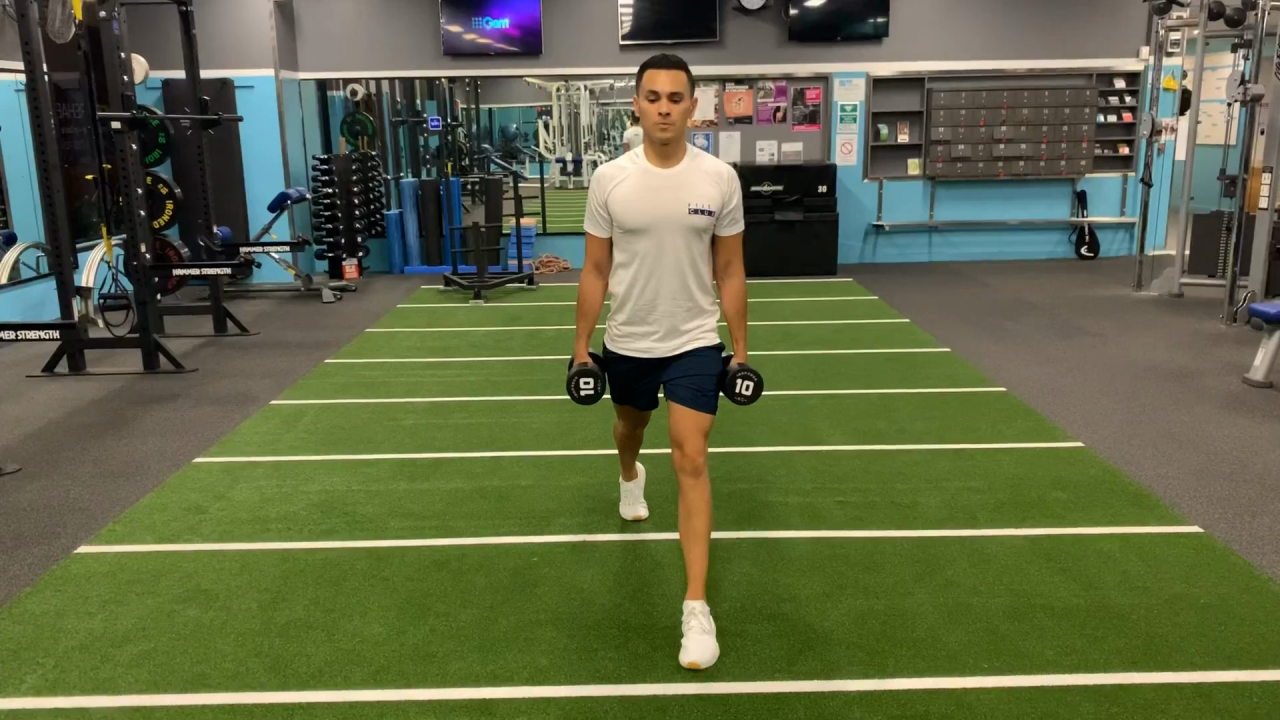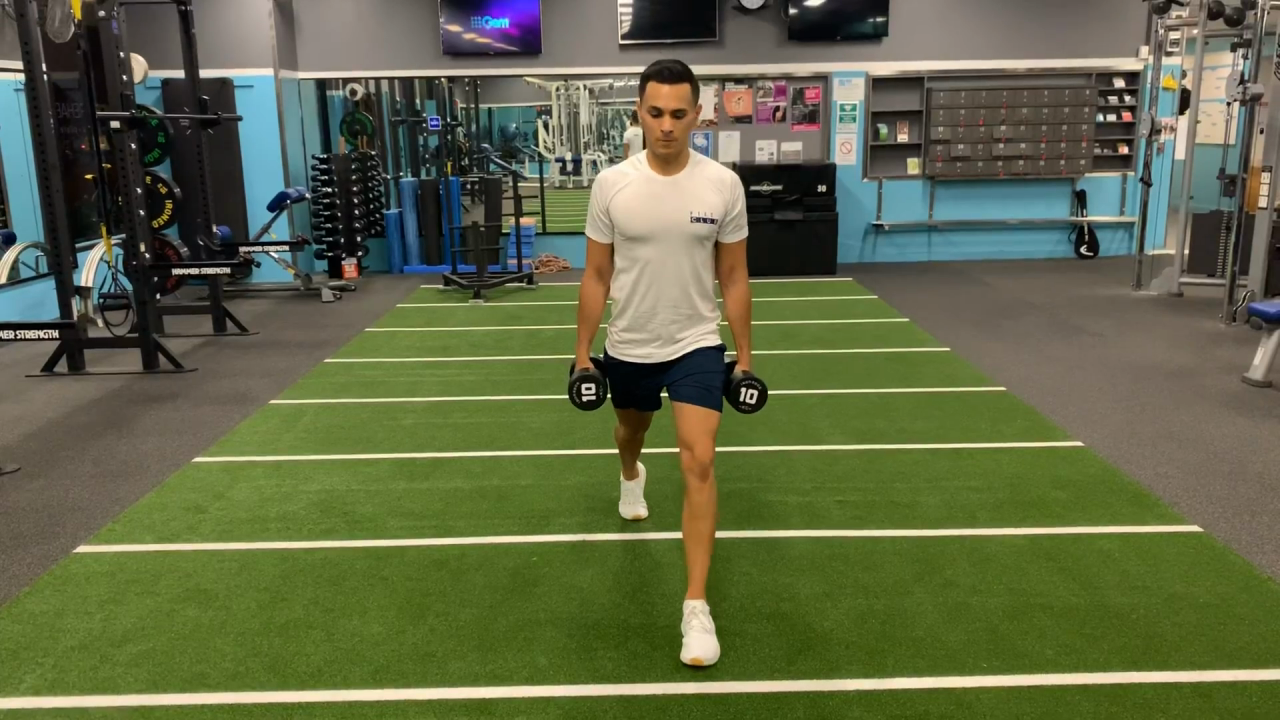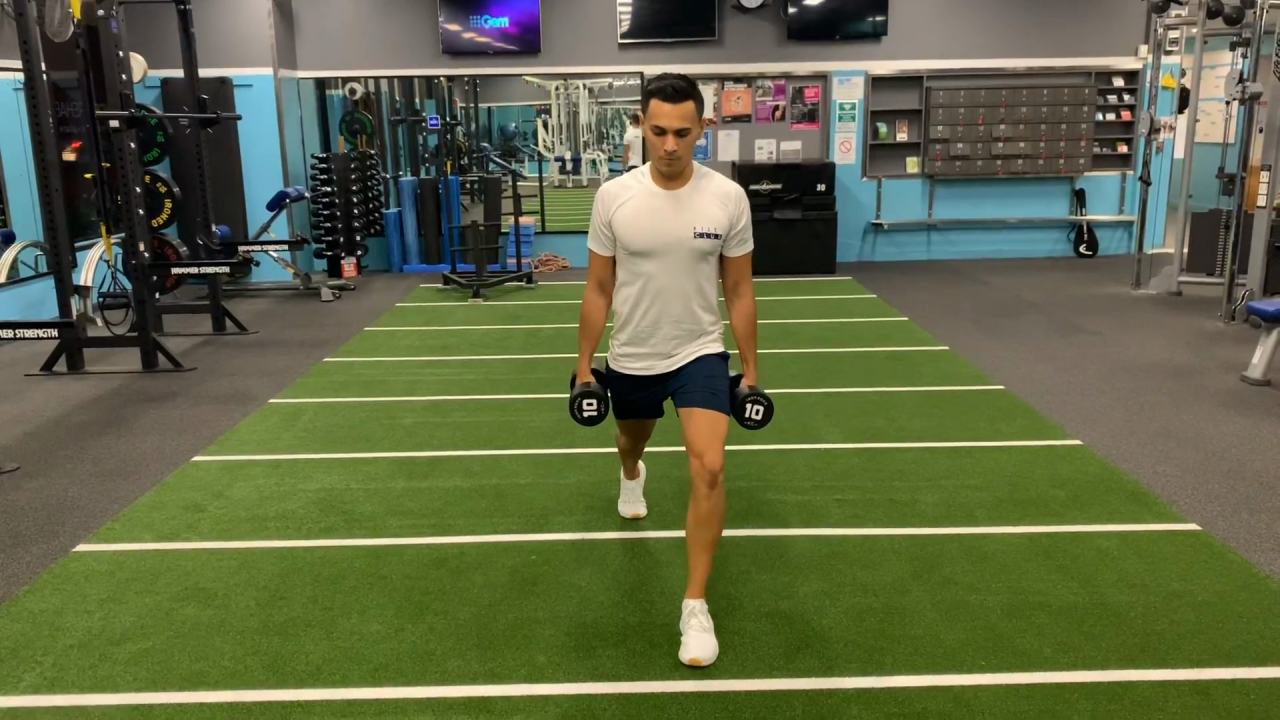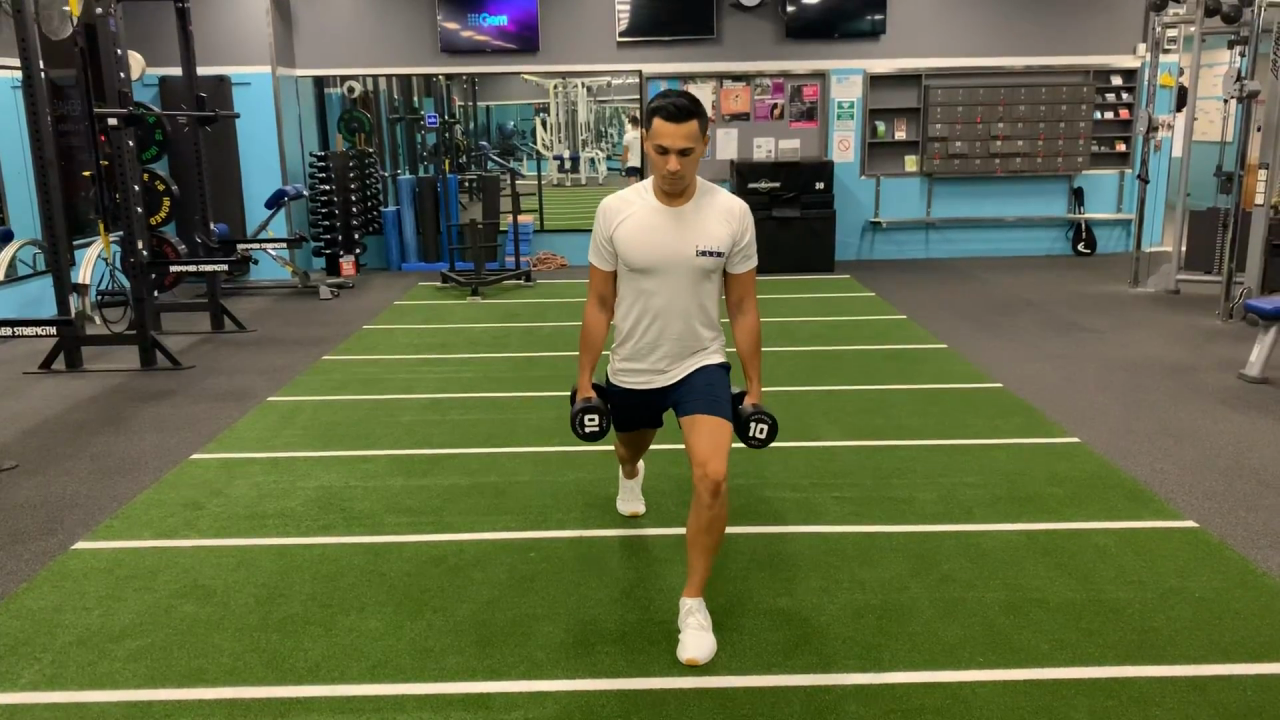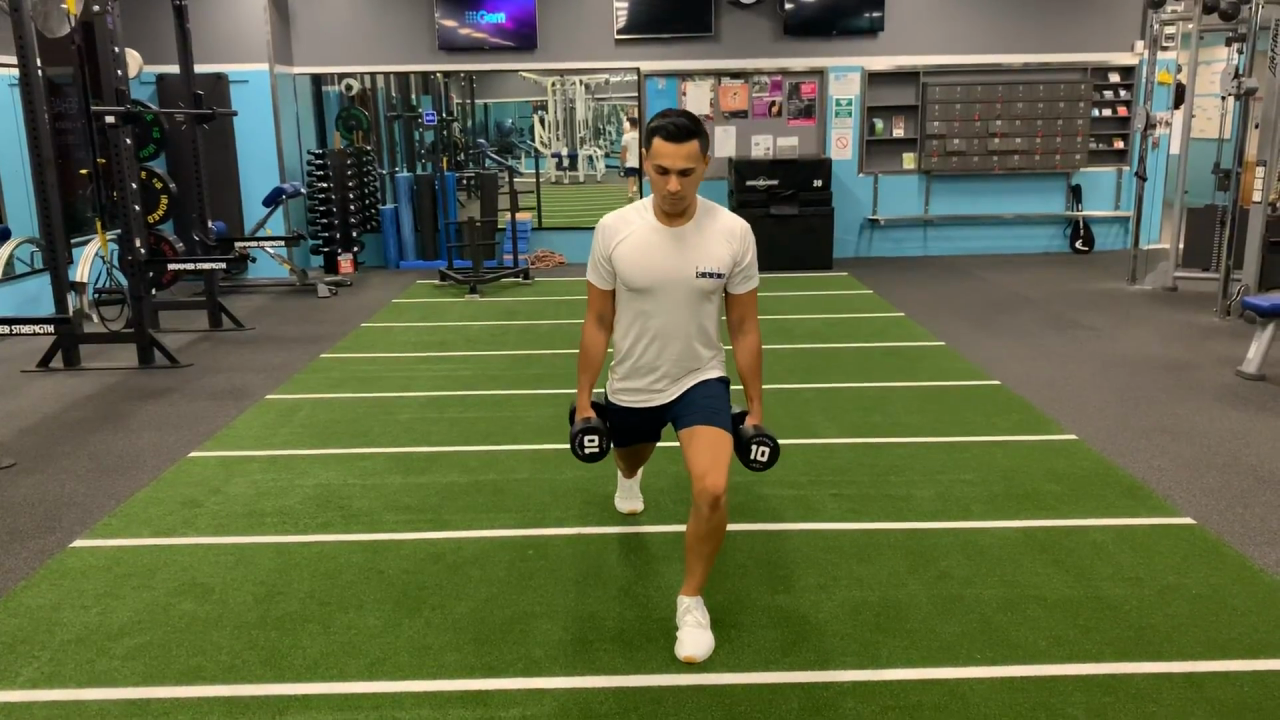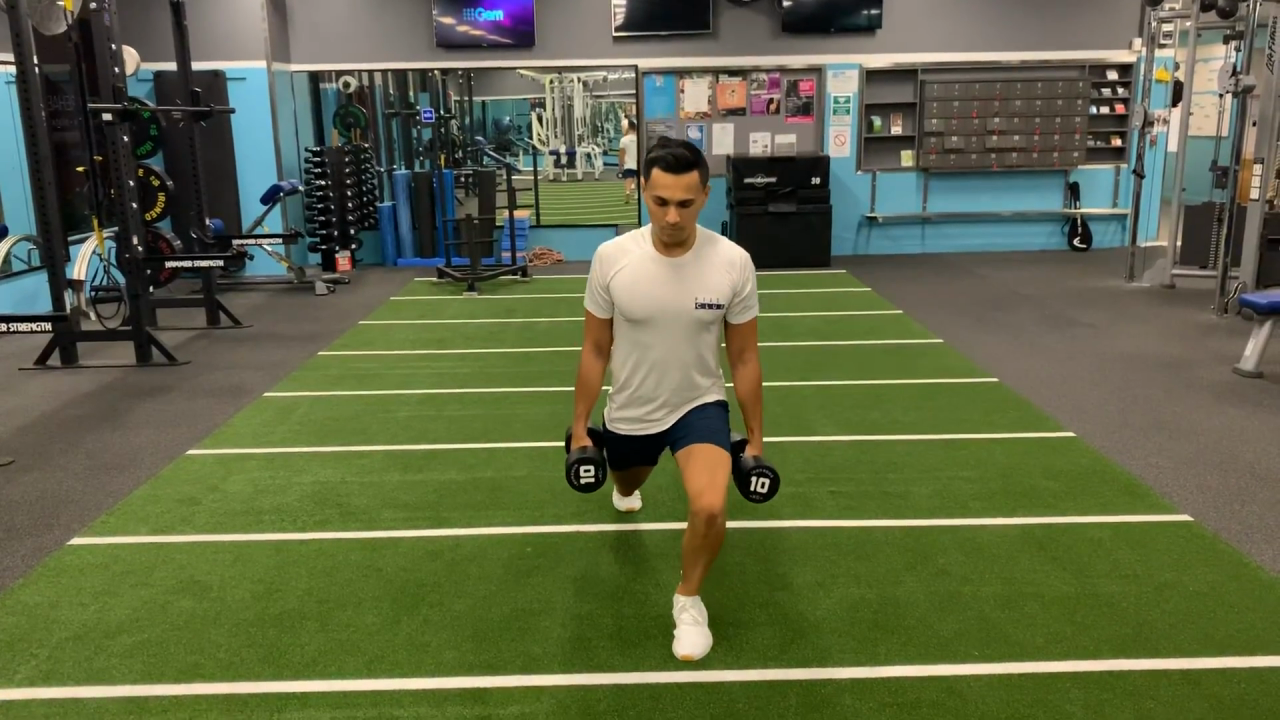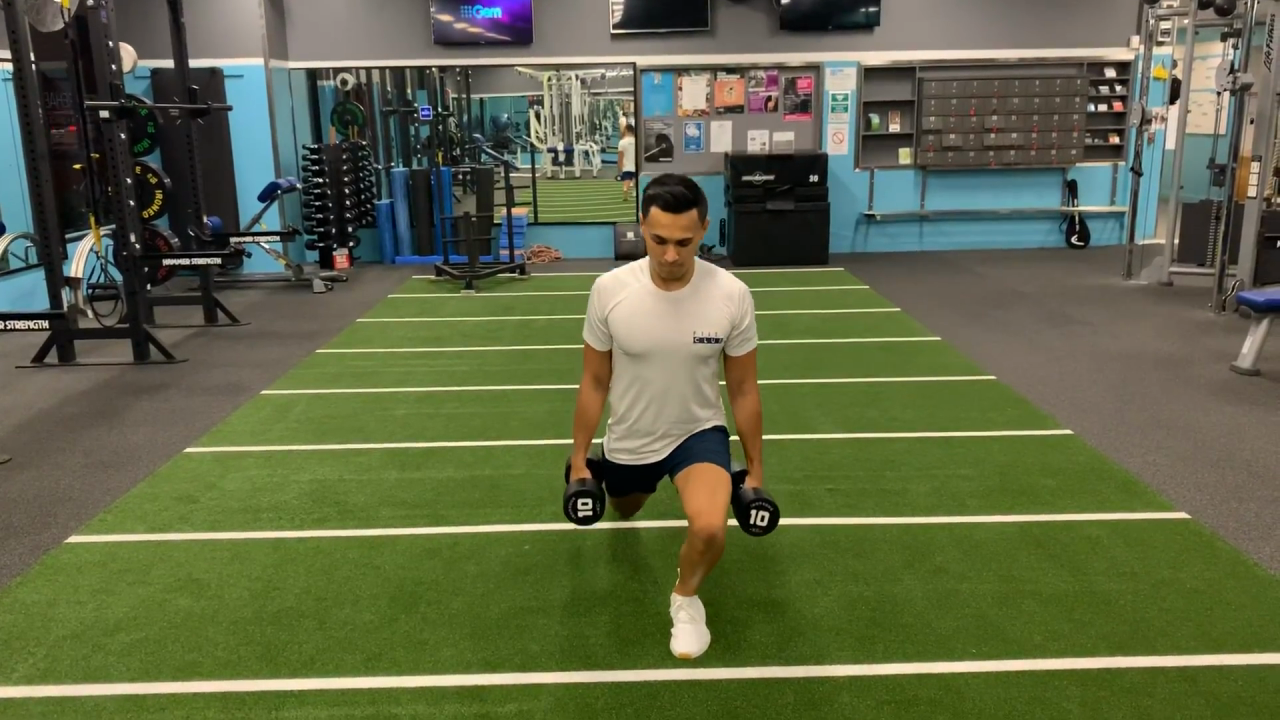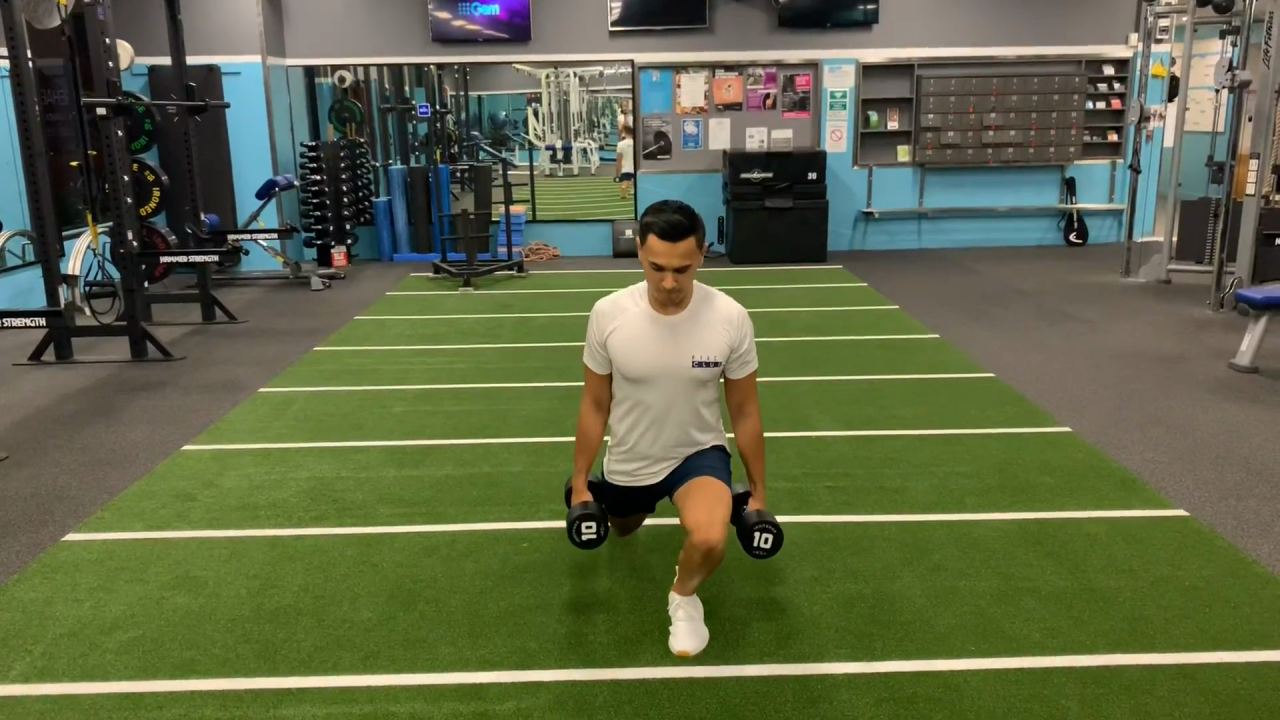
dt=0.3s
person 1, frame 1
left shoulder: (719, 176)
right shoulder: (610, 178)
left elbow: (730, 271)
right elbow: (596, 270)
left wrist: (740, 348)
right wrist: (581, 344)
left hip: (694, 343)
right hip: (628, 343)
left knee: (691, 462)
right knee: (629, 425)
left ankle: (697, 607)
right ankle: (630, 476)
person 1, frame 2
left shoulder: (723, 184)
right shoulder: (612, 184)
left elbow: (733, 279)
right elbow: (597, 276)
left wrist: (744, 355)
right wrist: (583, 351)
left hip: (697, 345)
right hip: (628, 347)
left knee: (698, 463)
right knee: (631, 429)
left ankle: (696, 605)
right ankle: (631, 475)
person 1, frame 3
left shoulder: (728, 197)
right shoulder: (614, 196)
left elbow: (739, 292)
right elbow: (599, 289)
left wrist: (750, 369)
right wrist: (583, 364)
left hip: (700, 354)
right hip: (630, 359)
left knee: (708, 469)
right knee: (632, 438)
left ankle: (695, 605)
right ankle: (631, 473)
person 1, frame 4
left shoulder: (732, 213)
right shoulder: (615, 211)
left elbow: (743, 308)
right elbow: (599, 304)
left wrist: (754, 386)
right wrist: (584, 380)
left hip: (702, 365)
right hip: (631, 371)
left knee: (712, 478)
right knee: (632, 445)
left ankle: (693, 603)
right ankle: (630, 472)
person 1, frame 5
left shoulder: (734, 233)
right shoulder: (614, 230)
left elbow: (744, 328)
right elbow: (598, 322)
left wrist: (755, 406)
right wrist: (583, 398)
left hip: (701, 381)
right hip: (630, 388)
left knee: (712, 491)
right knee: (630, 460)
left ankle: (691, 601)
right ankle: (629, 472)
person 1, frame 6
left shoulder: (733, 262)
right shoulder: (612, 257)
left elbow: (744, 358)
right elbow: (595, 350)
left wrist: (755, 437)
right wrist: (580, 426)
left hip: (700, 405)
right hip: (629, 412)
left knee: (709, 508)
right knee: (626, 485)
left ankle: (688, 597)
right ankle: (626, 486)
person 1, frame 7
left shoulder: (732, 295)
right shoulder: (609, 290)
left elbow: (744, 390)
right elbow: (595, 382)
left wrist: (755, 468)
right wrist: (578, 459)
left hip: (699, 432)
right hip: (629, 441)
left knee: (710, 526)
right knee: (625, 511)
left ankle: (686, 596)
right ankle: (634, 490)
person 1, frame 8
left shoulder: (730, 318)
right shoulder: (608, 314)
left elbow: (745, 412)
right elbow: (595, 405)
left wrist: (758, 490)
right wrist: (579, 481)
left hip: (699, 451)
right hip: (629, 461)
left knee: (708, 539)
right knee: (623, 528)
left ankle: (684, 595)
right ankle: (638, 506)
